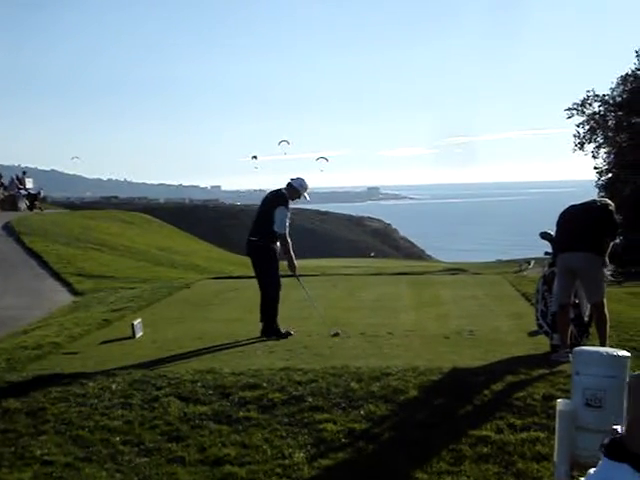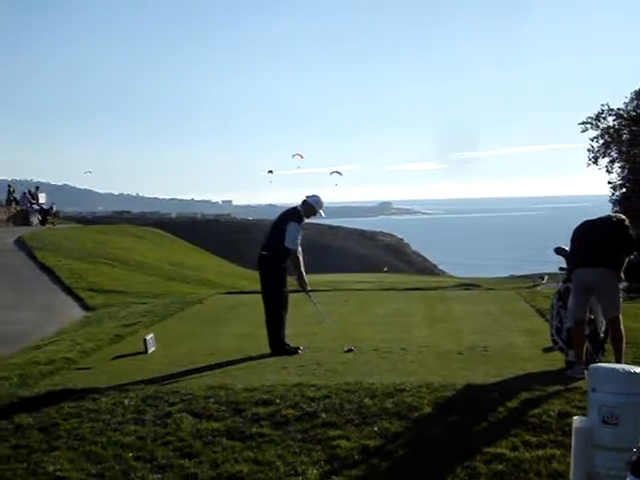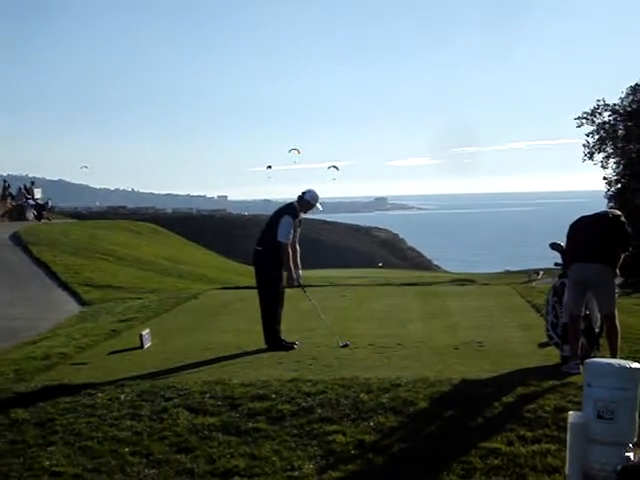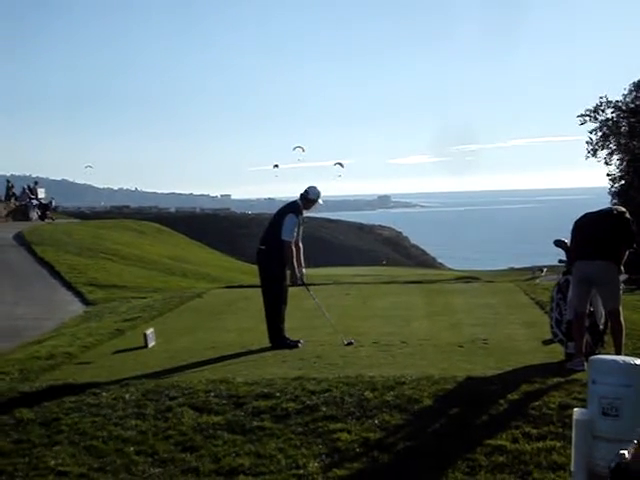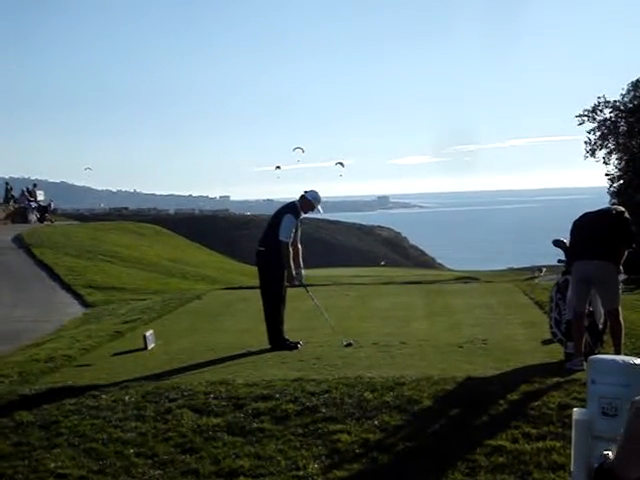
dt=0.5s
person 1, frame 1
left shoulder: (568, 211)
right shoulder: (604, 207)
left elbow: (558, 237)
right elbow: (611, 234)
right wrist: (603, 257)
left hip: (564, 257)
right hip: (589, 256)
left knee: (563, 305)
right knee: (598, 304)
left ankle: (564, 349)
person 1, frame 2
left shoulder: (582, 227)
right shoulder: (619, 222)
left elbow: (572, 254)
right elbow: (627, 249)
right wrist: (619, 272)
left hip: (579, 273)
right hip: (605, 272)
left knee: (578, 322)
right knee: (614, 322)
left ankle: (579, 367)
person 1, frame 3
left shoulder: (578, 223)
right shoulder: (616, 219)
left elbow: (568, 249)
right elbow: (623, 247)
right wrist: (614, 269)
left hip: (576, 269)
right hip: (601, 269)
left knee: (574, 317)
right knee: (610, 316)
left ankle: (574, 361)
person 1, frame 4
left shoulder: (583, 220)
right shoulder: (621, 216)
left elbow: (573, 246)
right elbow: (626, 245)
right wrist: (619, 265)
left hip: (580, 266)
right hip: (606, 265)
left knee: (579, 314)
right knee: (614, 313)
left ankle: (579, 358)
person 1, frame 5
left shoulder: (582, 219)
right shoulder: (620, 216)
left elbow: (572, 246)
right elbow: (626, 244)
right wrist: (617, 265)
left hip: (579, 266)
right hip: (605, 265)
left knee: (578, 313)
right knee: (613, 313)
left ankle: (578, 358)
right ankle: (618, 357)
person 2, frame 1
left shoulder: (274, 195)
right shoulder: (282, 204)
right elbow: (282, 236)
left wrist: (280, 248)
right wrist: (291, 260)
left hip: (259, 244)
right hip: (262, 247)
left knee: (268, 287)
right knee: (272, 287)
left ankle: (268, 326)
right ankle: (271, 328)
person 2, frame 2
left shoulder: (293, 215)
right shoulder: (295, 220)
left elbow: (296, 249)
right elbow: (293, 253)
left wrist: (301, 273)
right wrist: (301, 277)
left hip: (273, 262)
right hip: (271, 263)
left knee: (279, 304)
right knee: (276, 305)
left ankle: (279, 343)
right ankle: (278, 345)
person 2, frame 3
left shoulder: (295, 215)
right shoulder: (288, 215)
left elbow: (294, 246)
right elbow: (285, 248)
left wrist: (297, 270)
right wrist: (290, 273)
left hip: (272, 258)
right hip: (266, 258)
left knee: (275, 300)
right knee: (272, 301)
left ankle: (275, 338)
right ankle: (273, 341)
person 2, frame 4
left shoulder: (297, 212)
right shoulder: (292, 214)
left elbow: (297, 244)
right elbow: (288, 246)
left wrist: (301, 268)
right wrist: (294, 272)
left hip: (274, 256)
right hip: (270, 257)
left knee: (279, 299)
right knee: (275, 299)
left ankle: (279, 337)
right ankle: (278, 339)
person 2, frame 5
left shoulder: (296, 214)
right shoulder: (290, 214)
left elbow: (296, 244)
right elbow: (285, 246)
left wrist: (299, 269)
right wrist: (290, 272)
left hip: (274, 258)
right hip: (269, 258)
left knee: (277, 300)
right knee: (274, 300)
left ankle: (278, 338)
right ankle: (277, 340)
